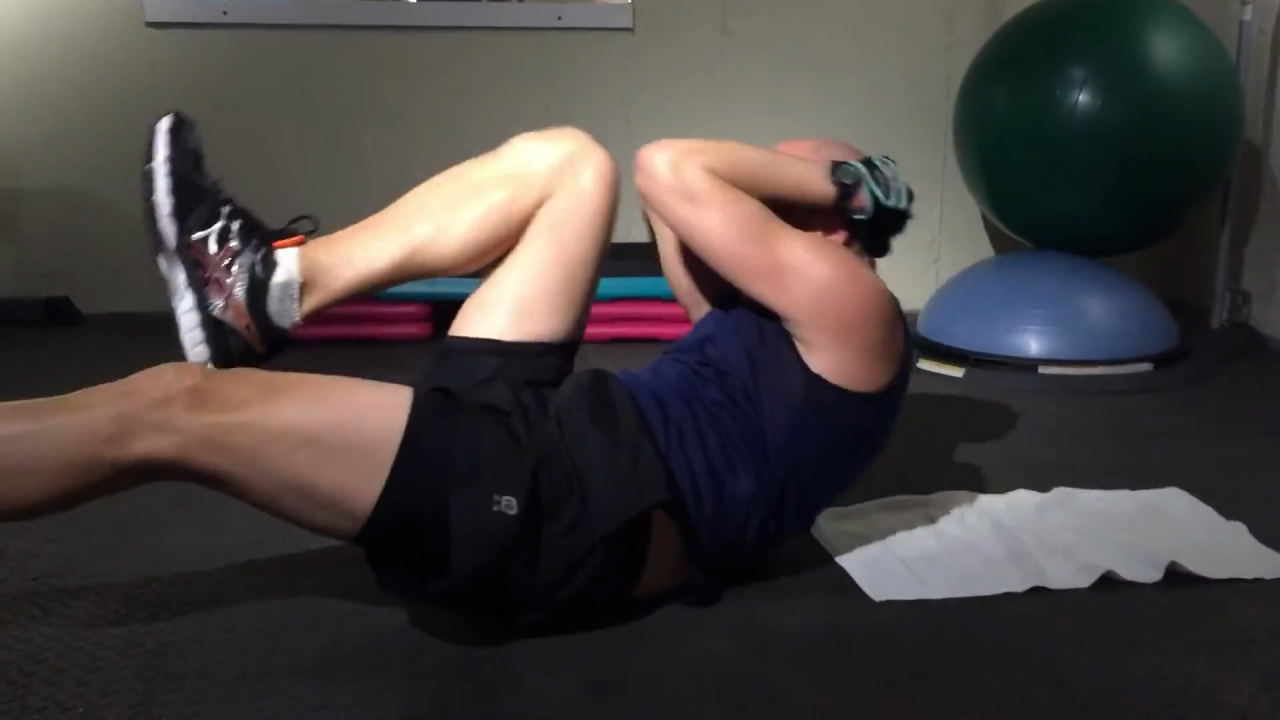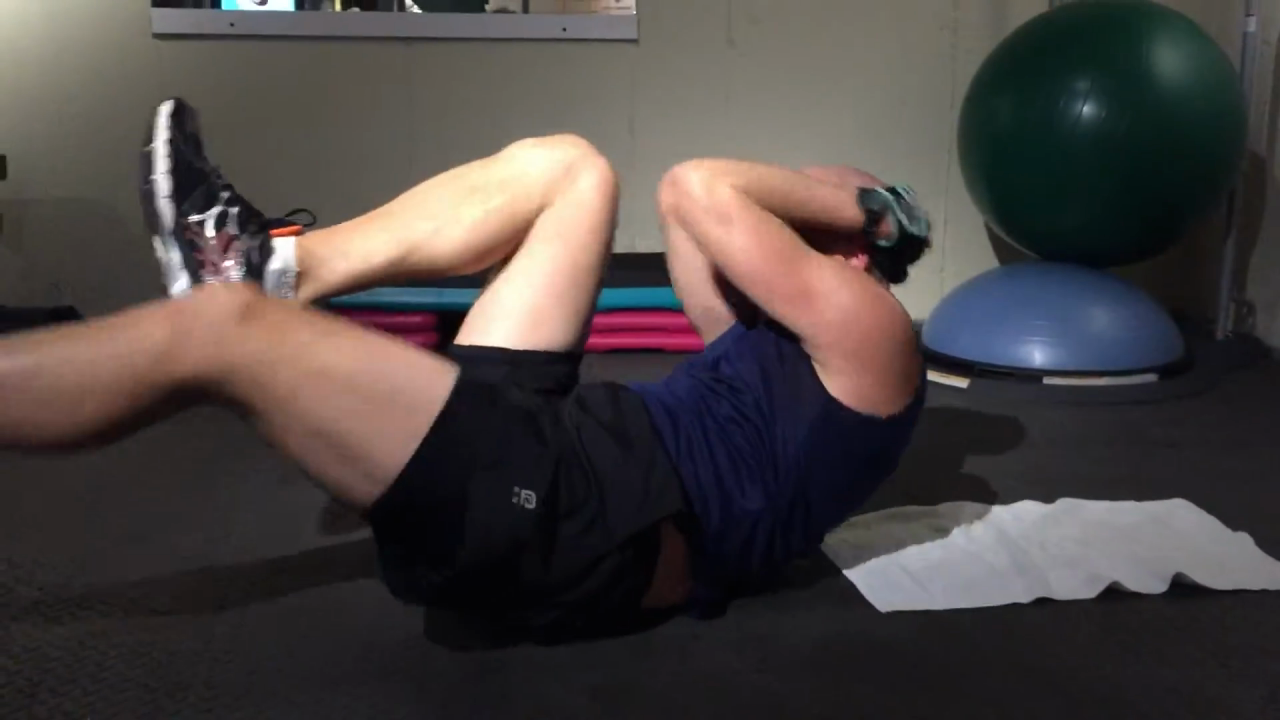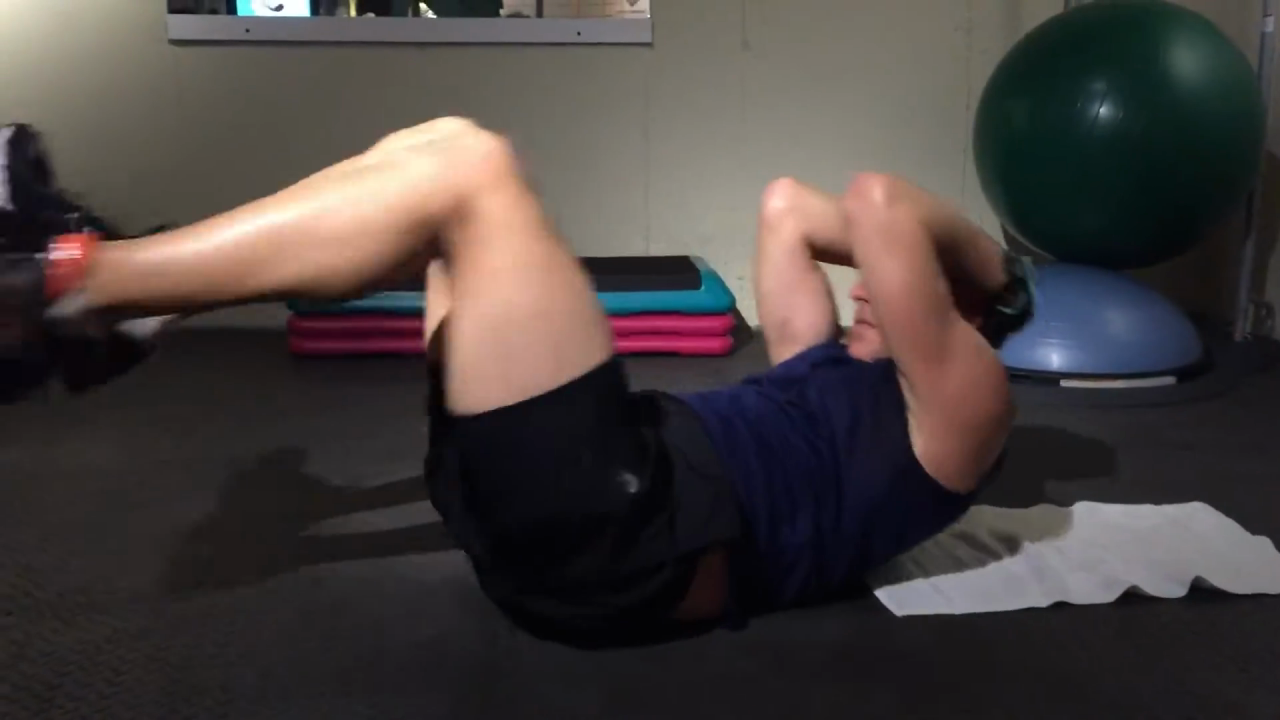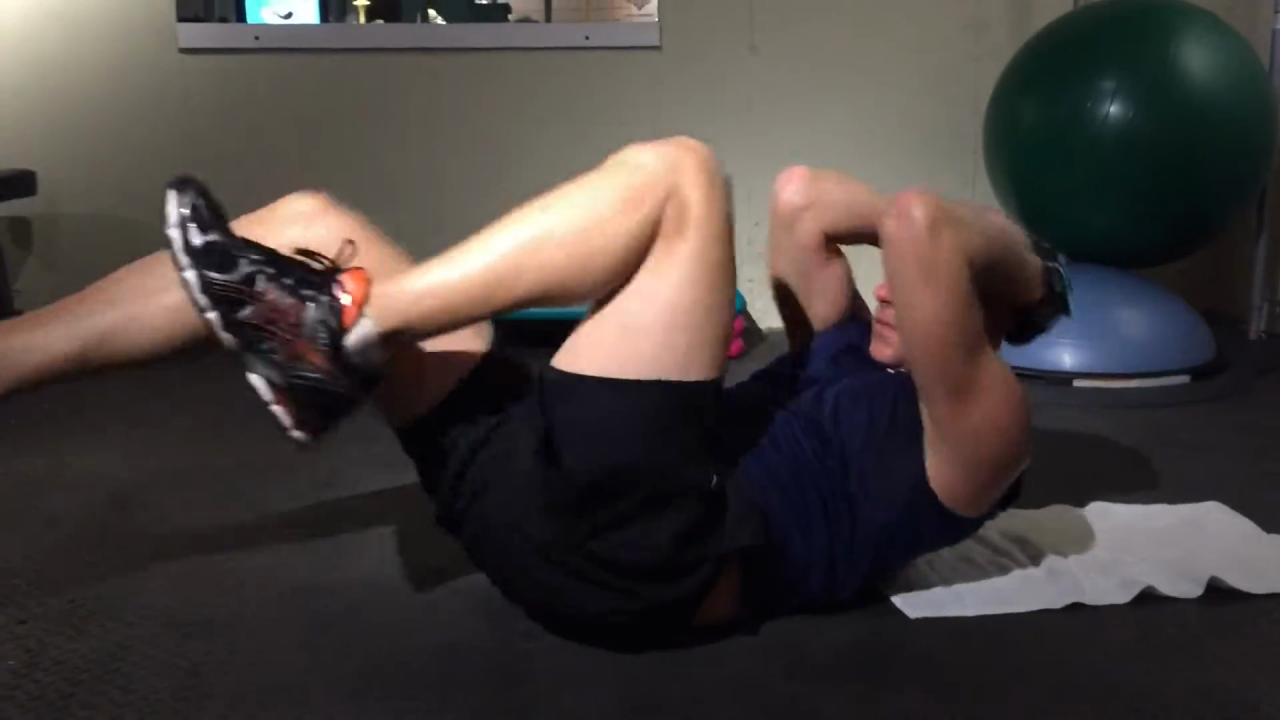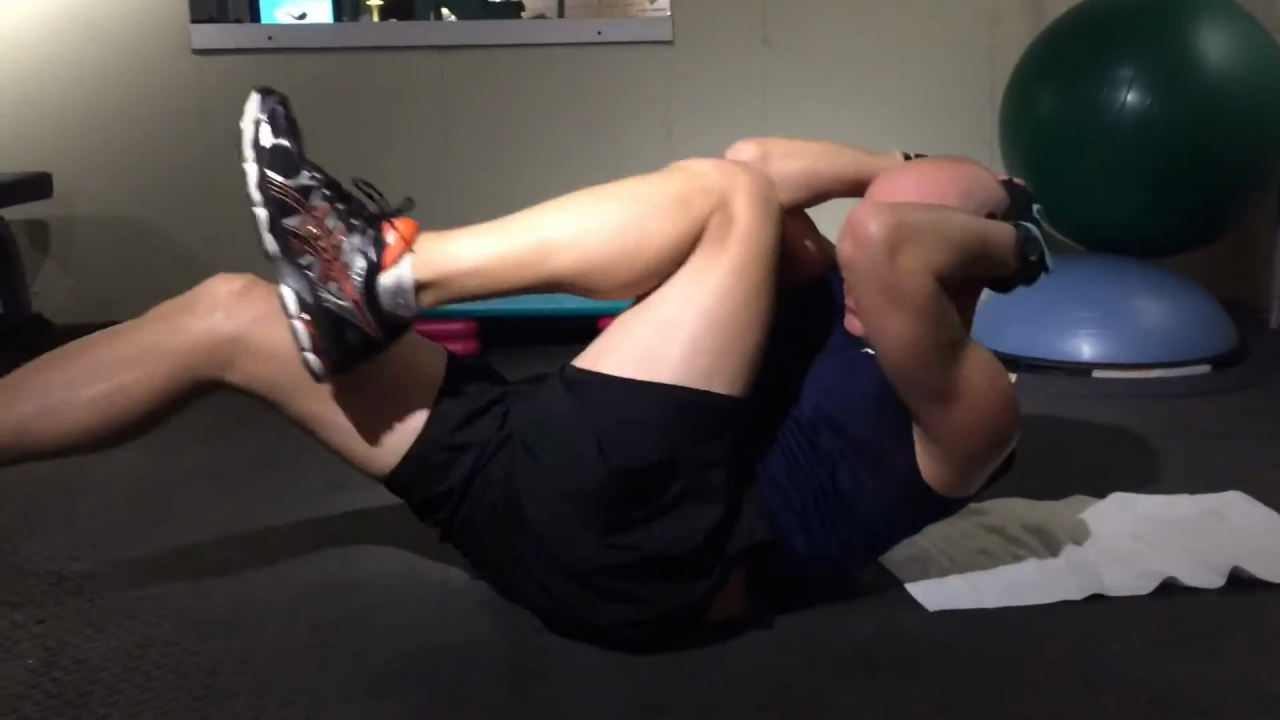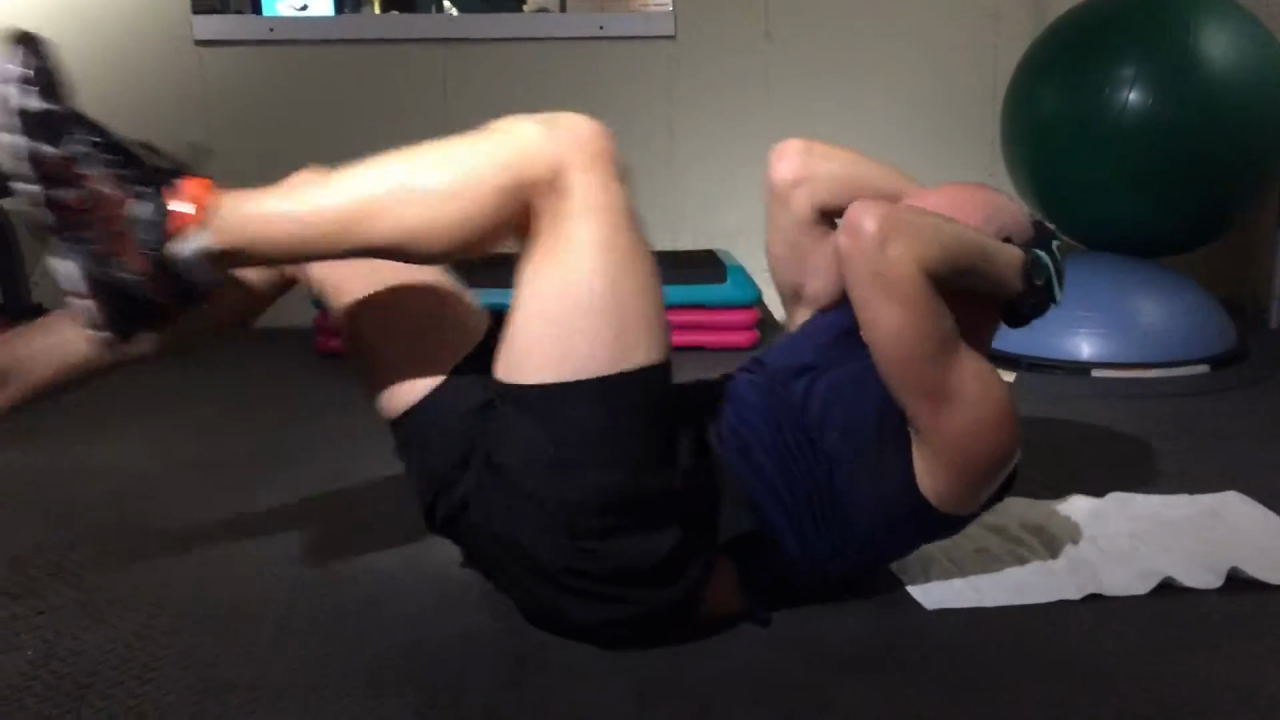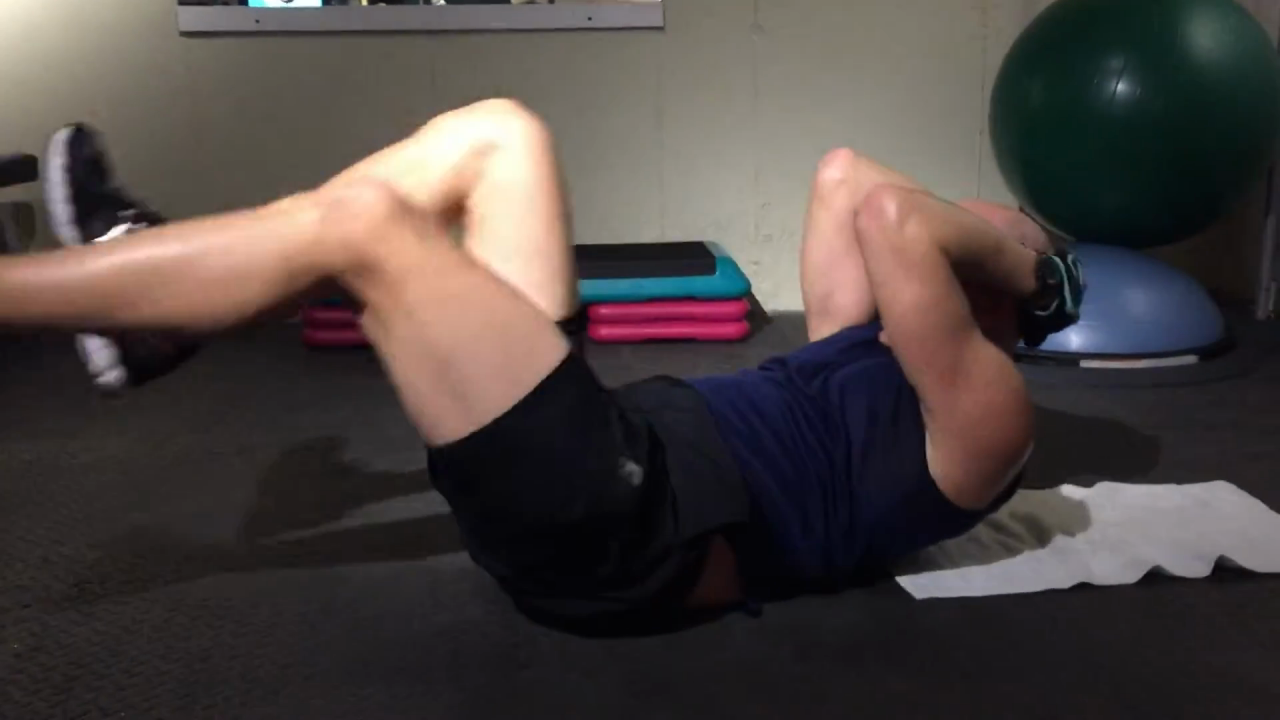
dt=0.3s
person 1, frame 1
left shoulder: (846, 302)
right shoulder: (782, 316)
left elbow: (670, 171)
right elbow: (688, 205)
left wrist: (823, 180)
right wrist: (824, 181)
left hip: (572, 512)
right hip: (528, 432)
left knee: (173, 410)
right knee: (565, 158)
right ankle: (271, 284)
person 1, frame 2
left shoulder: (868, 331)
right shoulder: (788, 342)
left elbow: (698, 191)
right elbow: (695, 221)
left wrist: (850, 204)
right wrist: (844, 203)
left hip: (578, 525)
right hip: (545, 450)
left knee: (215, 332)
right knee: (567, 167)
right ankle: (281, 267)
person 1, frame 3
left shoulder: (960, 401)
right shoulder: (838, 364)
left elbow: (879, 203)
right elbow: (789, 205)
left wrist: (982, 264)
right wrist: (925, 252)
left hip: (600, 539)
right hip: (542, 487)
left knee: (464, 175)
right knee: (449, 147)
right ankle: (88, 284)
person 1, frame 4
left shoulder: (979, 425)
right shoulder: (857, 352)
left elbow: (917, 220)
right elbow: (802, 197)
left wrist: (1017, 271)
right wrist: (982, 246)
left hip: (628, 532)
right hip: (545, 475)
left knee: (676, 173)
right knee: (312, 229)
left ankle: (347, 327)
person 1, frame 5
left shoulder: (967, 408)
right shoulder: (837, 305)
left elbow: (883, 245)
right elbow: (759, 164)
left wrist: (995, 244)
right wrist: (899, 170)
left hip: (626, 535)
right hip: (534, 474)
left knee: (715, 199)
right knee: (231, 318)
left ankle: (387, 271)
person 1, frame 6
left shoulder: (970, 421)
right shoulder: (850, 322)
left elbow: (875, 235)
right elbow: (795, 169)
left wrist: (1003, 264)
right wrist: (932, 194)
left hip: (610, 541)
right hip: (533, 480)
left knee: (555, 154)
right knee: (311, 232)
left ankle: (182, 227)
person 1, frame 7
left shoulder: (984, 414)
right shoulder: (872, 344)
left elbow: (894, 215)
right elbow: (845, 176)
left wrist: (1017, 264)
right wrist: (1000, 232)
left hip: (621, 526)
right hip: (594, 462)
left knee: (365, 226)
right knee: (495, 134)
right ankle: (157, 281)
